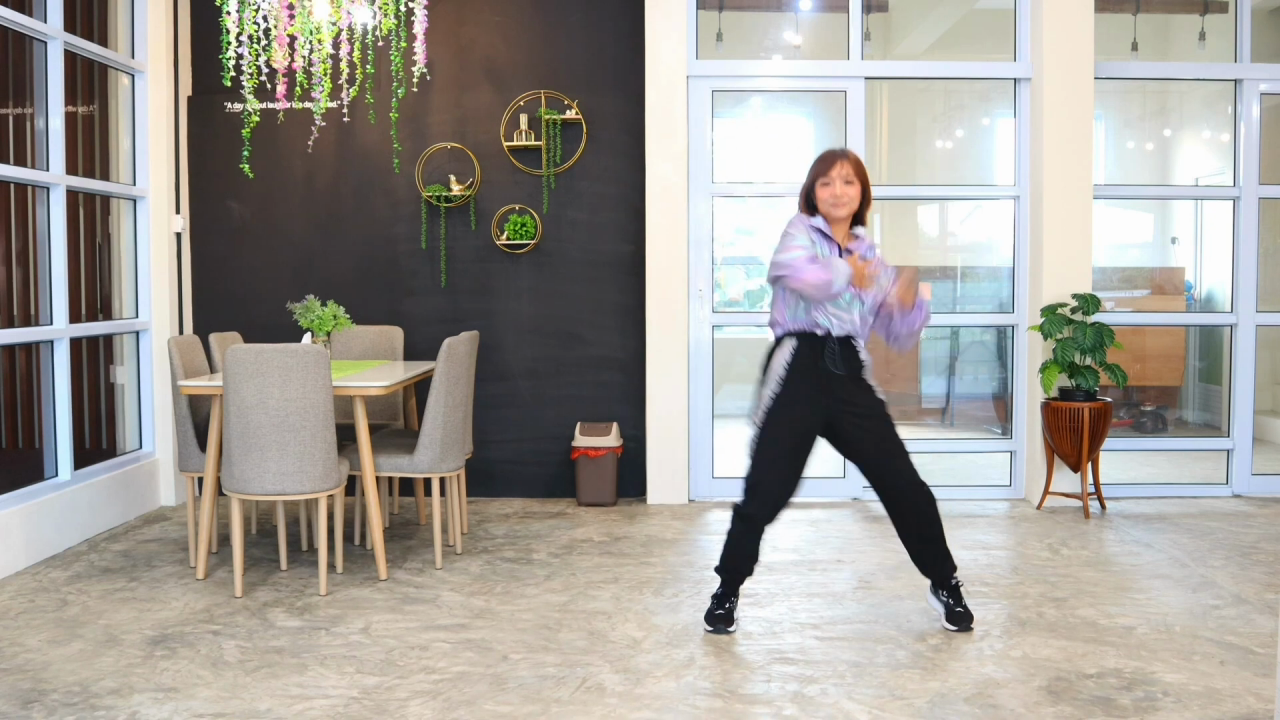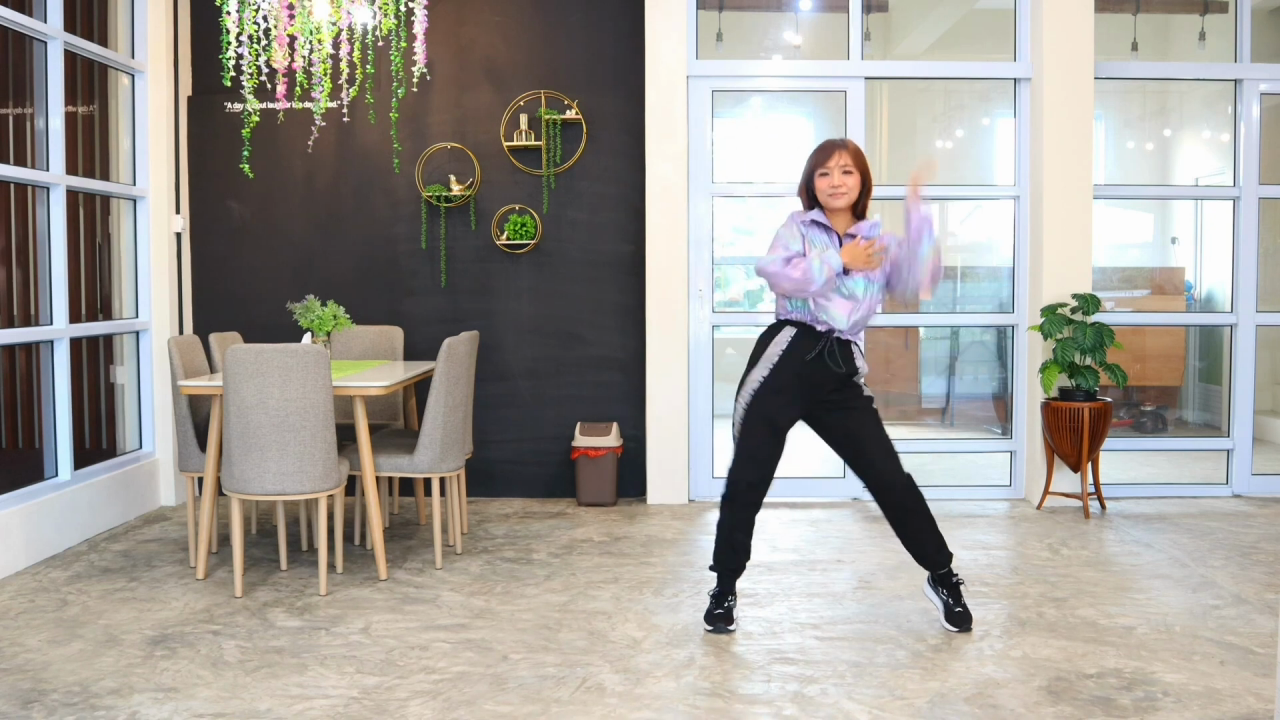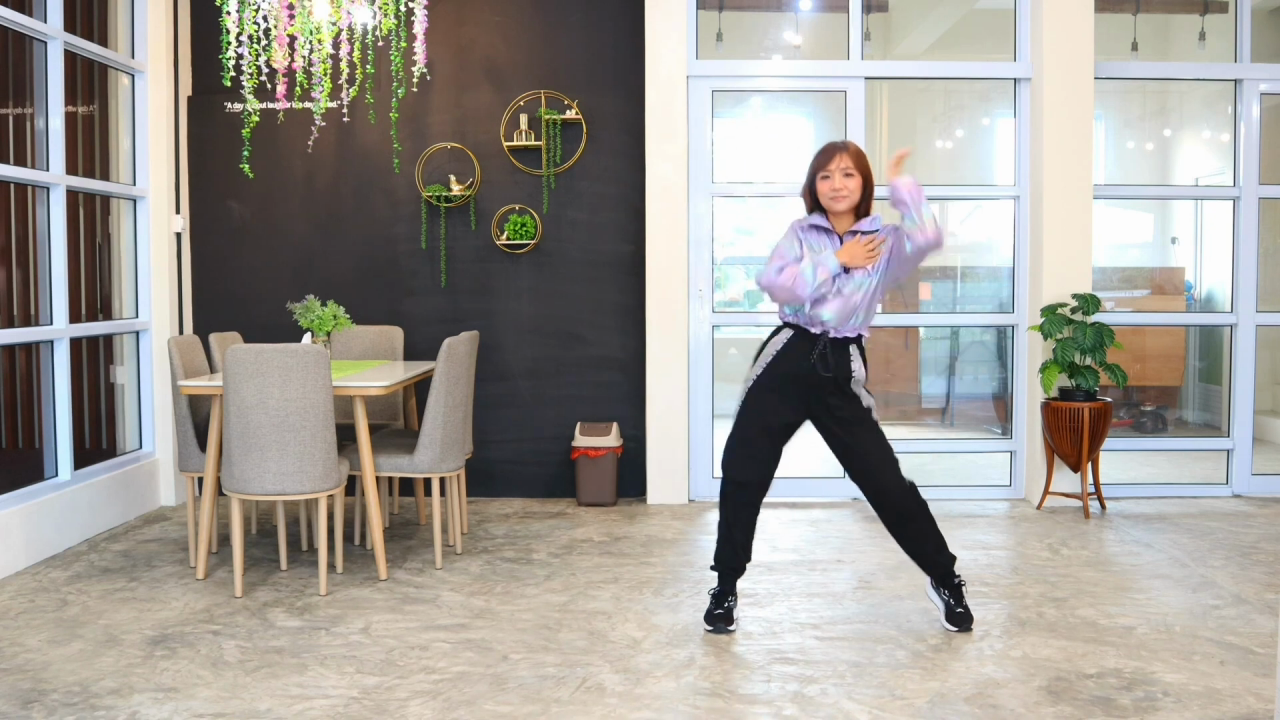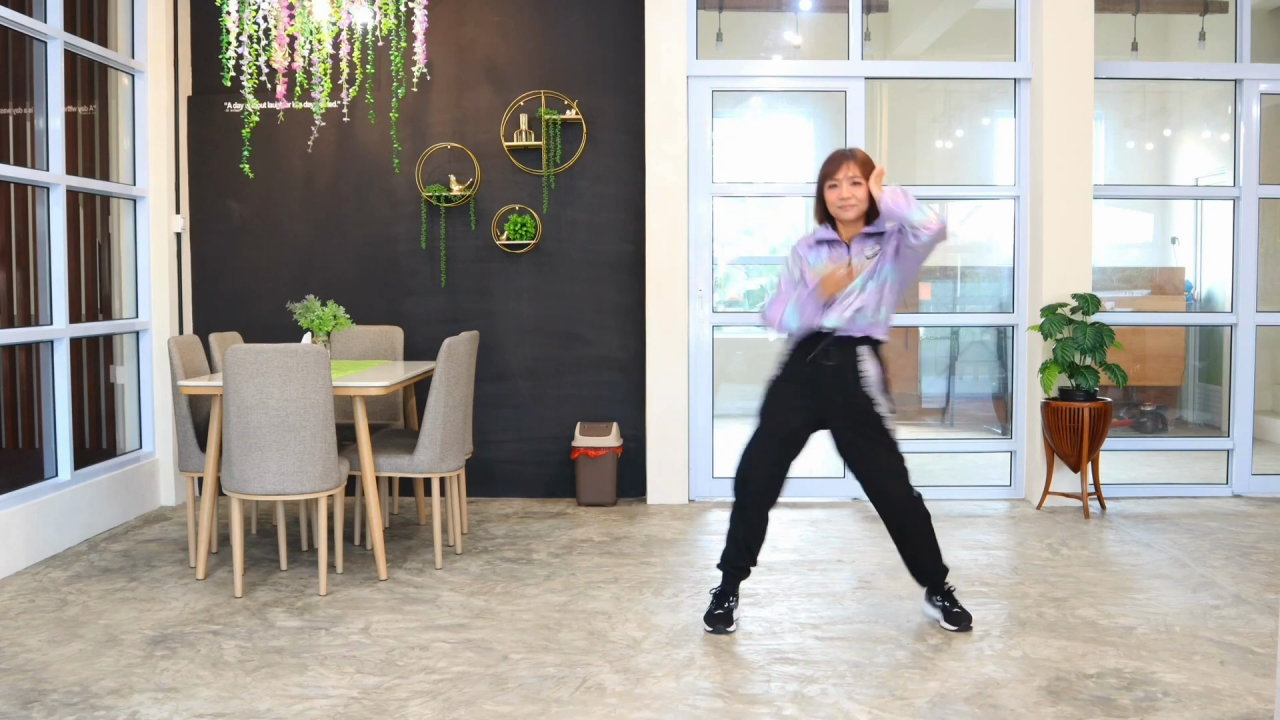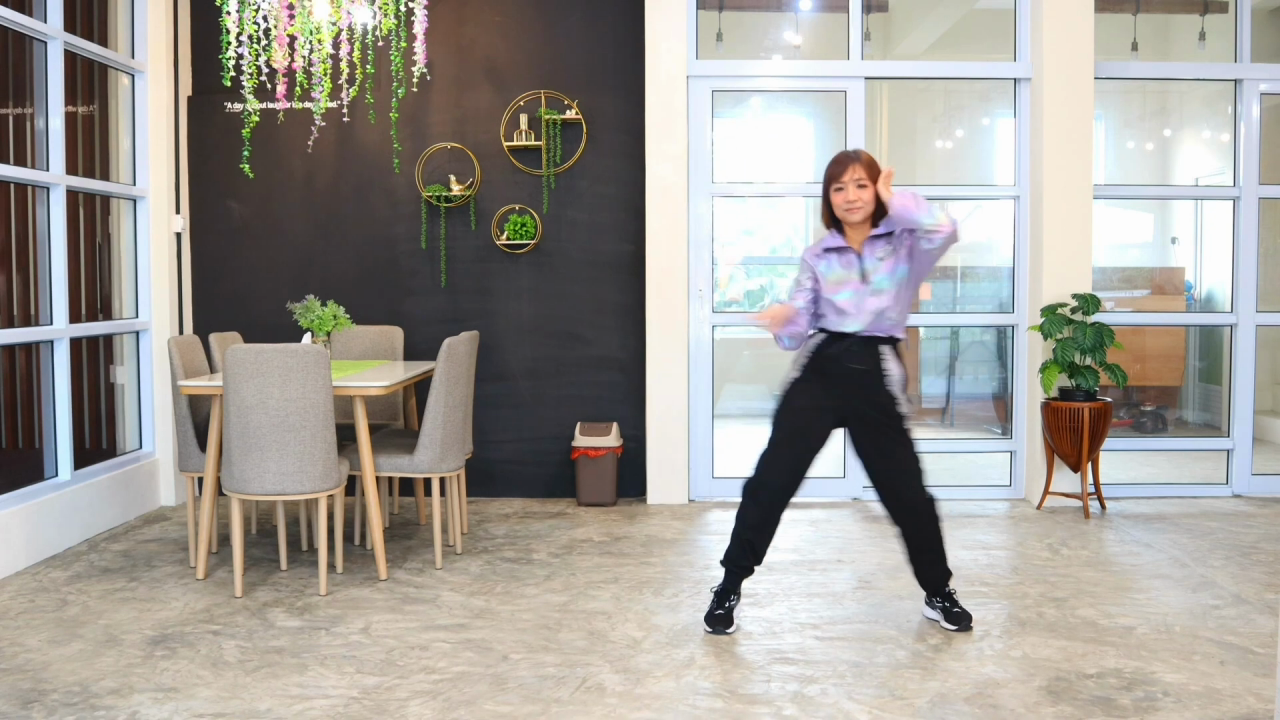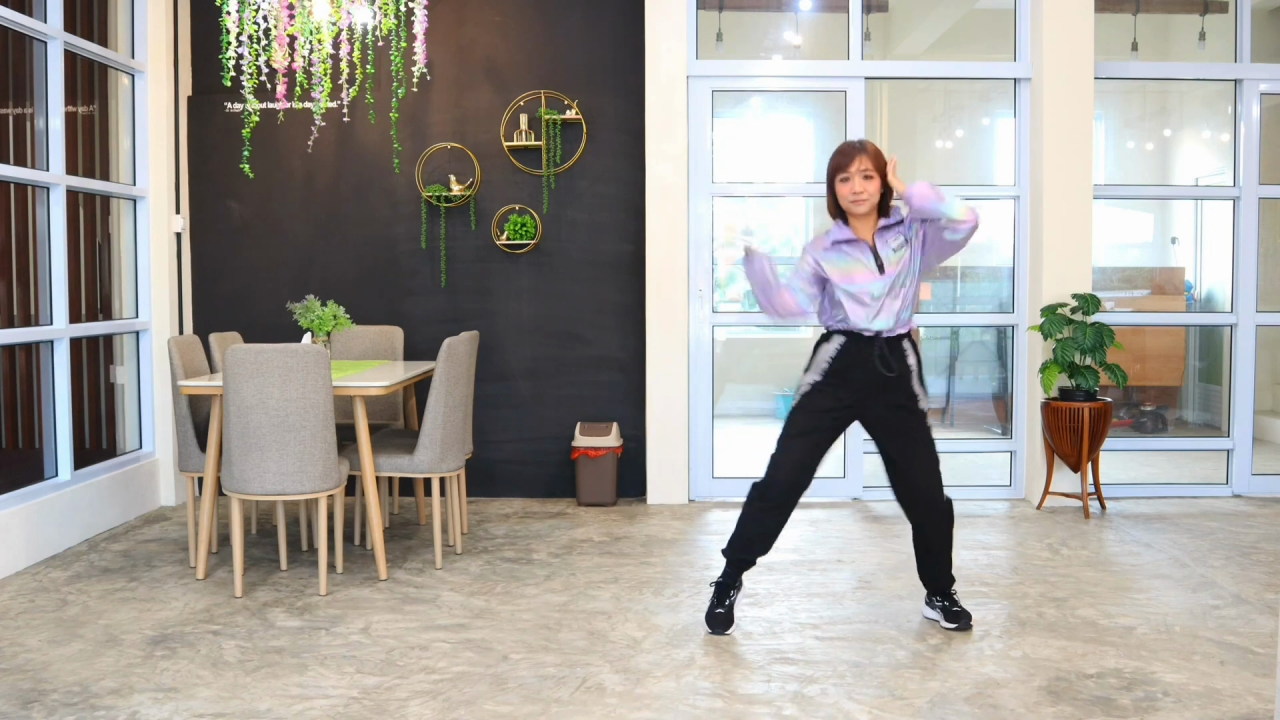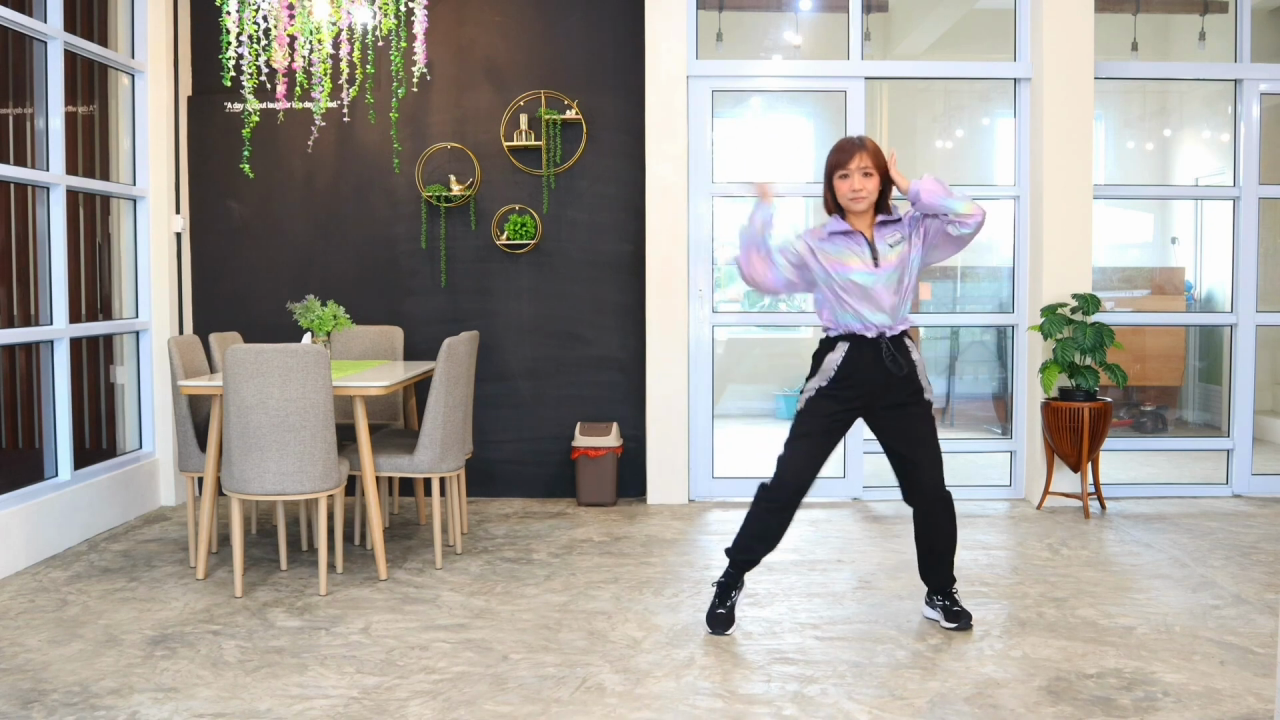
dt=0.1s
person 1, frame 1
left shoulder: (872, 260)
right shoulder: (800, 230)
left elbow: (901, 337)
right elbow: (797, 275)
left wrist: (908, 303)
right wrist: (848, 278)
left hip: (848, 378)
right hip: (796, 369)
left knee: (903, 484)
right knee: (767, 491)
left ankle: (943, 582)
right ankle: (728, 589)
person 1, frame 2
left shoulder: (879, 244)
right shoulder: (798, 227)
left elbow: (920, 282)
right elbow: (780, 275)
left wrist: (916, 213)
right wrist: (840, 262)
left hip: (840, 371)
right hip: (786, 360)
left knee: (890, 479)
right knee: (747, 478)
left ankle: (942, 577)
right ankle: (724, 588)
person 1, frame 3
left shoulder: (886, 242)
right shoulder: (800, 234)
left elbow: (927, 237)
right elbow: (776, 283)
left wrist: (900, 183)
right wrist: (842, 263)
left hip: (841, 370)
right hip: (784, 365)
left knee: (885, 482)
right knee: (742, 474)
left ankle: (946, 582)
right ankle: (726, 587)
person 1, frame 4
left shoulder: (894, 244)
right shoulder: (808, 249)
left elbow: (931, 229)
right elbow: (780, 318)
left wrist: (886, 196)
right wrist: (818, 293)
left hip: (858, 373)
right hip: (803, 367)
left knee: (892, 489)
right knee: (755, 477)
left ankle: (937, 589)
right ankle: (729, 587)
person 1, frame 5
left shoulder: (904, 243)
right shoulder: (818, 258)
left elbow: (944, 228)
right elbow: (795, 332)
left wrist: (894, 202)
right wrist: (781, 321)
left hip: (878, 374)
right hip: (821, 371)
left knee: (907, 494)
right knee: (770, 482)
left ankle: (938, 592)
right ankle: (730, 586)
person 1, frame 6
left shoulder: (915, 234)
right shoulder: (822, 248)
left elbow: (965, 221)
right elbow: (786, 305)
left wrist: (906, 190)
right wrist: (753, 258)
left hip: (895, 370)
right hip: (837, 368)
left knee: (925, 491)
right knee: (782, 479)
left ankle: (940, 593)
right ankle: (729, 580)
person 1, frame 7
left shoulder: (910, 232)
right shoulder: (816, 243)
left elbow: (970, 217)
right elbow: (764, 279)
left wrist: (911, 187)
right wrist: (762, 212)
left hip: (898, 367)
right hip: (841, 368)
left knee: (928, 488)
right knee: (788, 481)
left ankle: (940, 591)
right ankle: (730, 581)
